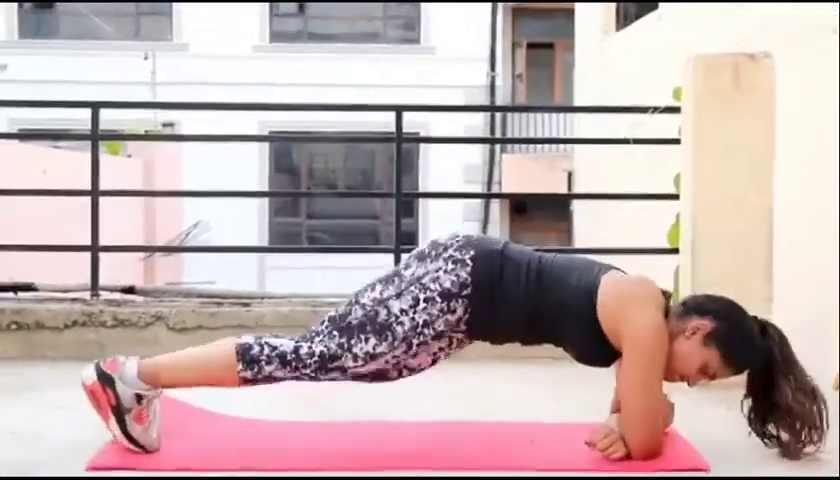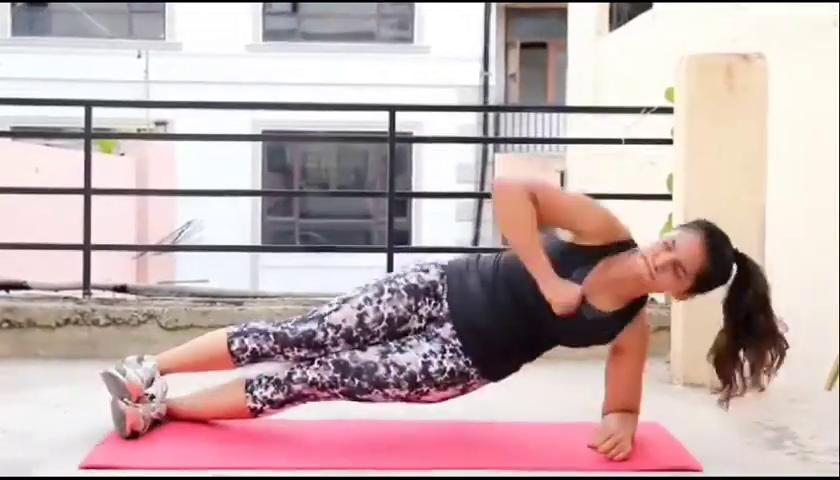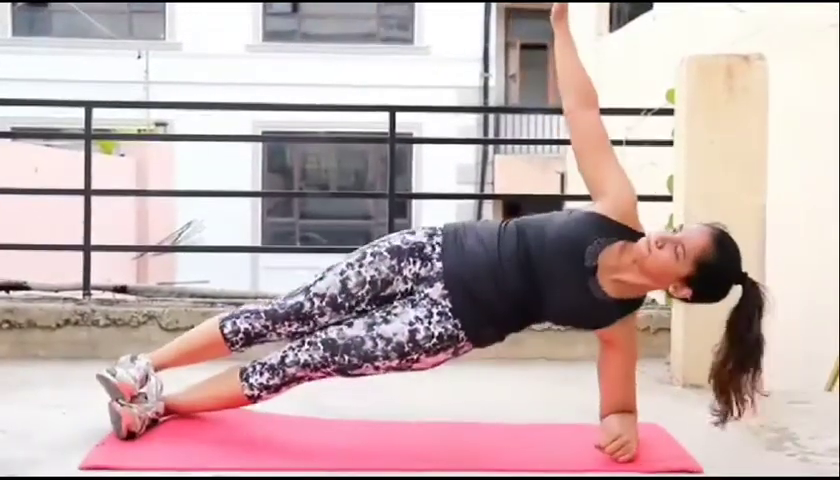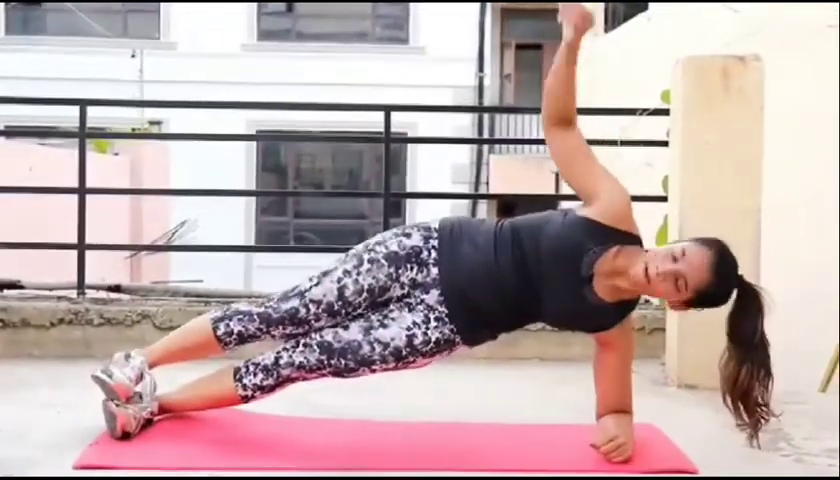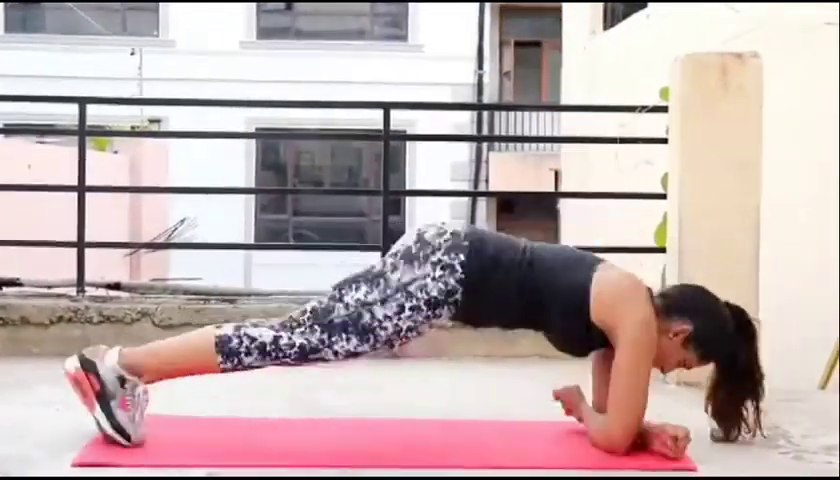
dt=0.5s
person 1, frame 1
left shoulder: (643, 313)
right shoulder: (646, 319)
left elbow: (628, 413)
right elbow: (645, 440)
left wrist: (629, 418)
right wrist: (658, 415)
left hip: (463, 293)
right hip: (458, 274)
left knee: (330, 359)
right knee: (317, 354)
left ankle: (145, 378)
right ankle: (135, 374)
person 1, frame 2
left shoulder: (632, 329)
right shoulder: (603, 231)
left elbow: (621, 407)
right elbow: (509, 189)
left wrist: (620, 426)
right wrist: (547, 275)
left hip: (464, 363)
right hip: (441, 289)
left knee: (324, 380)
right knee: (300, 337)
left ankle: (161, 405)
right ankle: (149, 372)
person 1, frame 3
left shoulder: (620, 320)
right shoulder: (619, 209)
left elbow: (618, 404)
right elbow: (582, 109)
left wrist: (621, 425)
left hip: (451, 321)
right hip: (436, 252)
left knee: (313, 358)
right knee: (290, 318)
left ankle: (157, 403)
right ankle: (146, 370)
person 1, frame 4
left shoulder: (615, 314)
right shoulder: (615, 200)
left elbow: (613, 395)
right elbow: (557, 119)
left wrist: (617, 421)
left hip: (447, 317)
right hip: (421, 246)
left knee: (308, 355)
right knee: (285, 310)
left ankle: (148, 402)
right ankle: (140, 396)
person 1, frame 5
left shoulder: (616, 320)
right shoulder: (632, 303)
left elbow: (617, 429)
right elbow: (613, 430)
left wrist: (652, 434)
right wrist: (583, 407)
left hip: (442, 285)
right hip: (441, 265)
left knee: (295, 342)
right knee: (294, 342)
left ankle: (128, 378)
right ankle: (115, 366)
